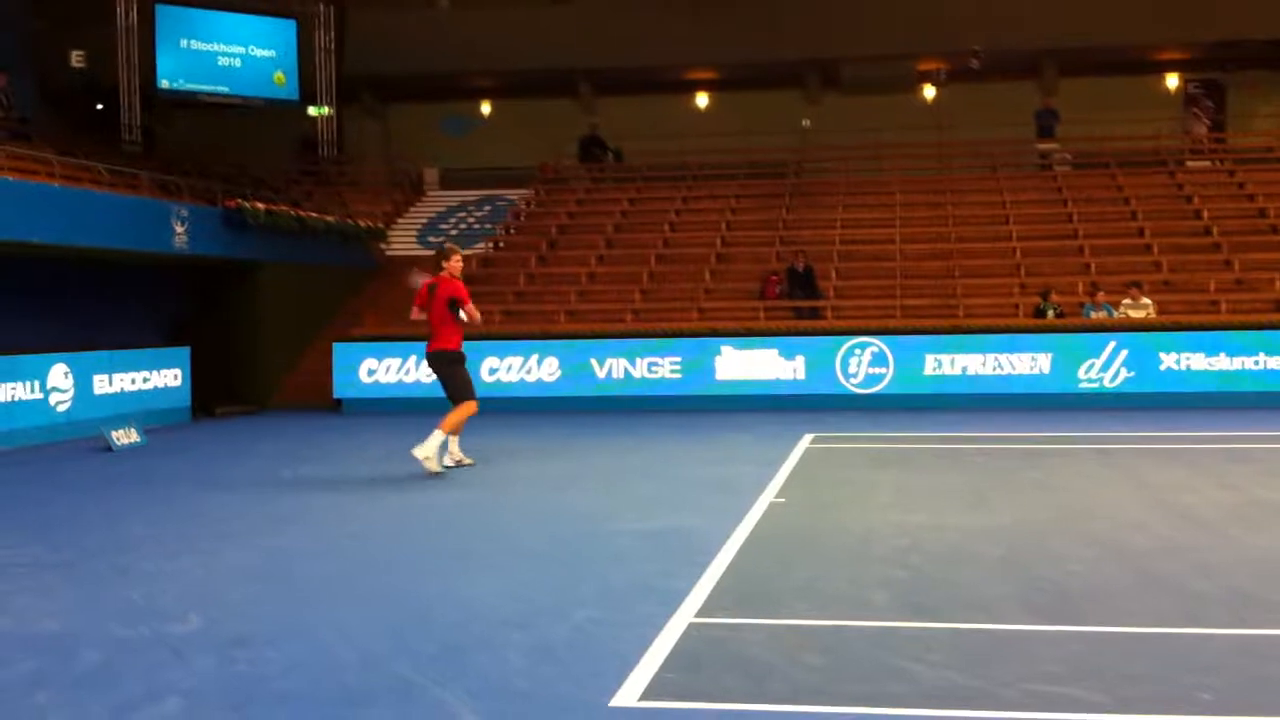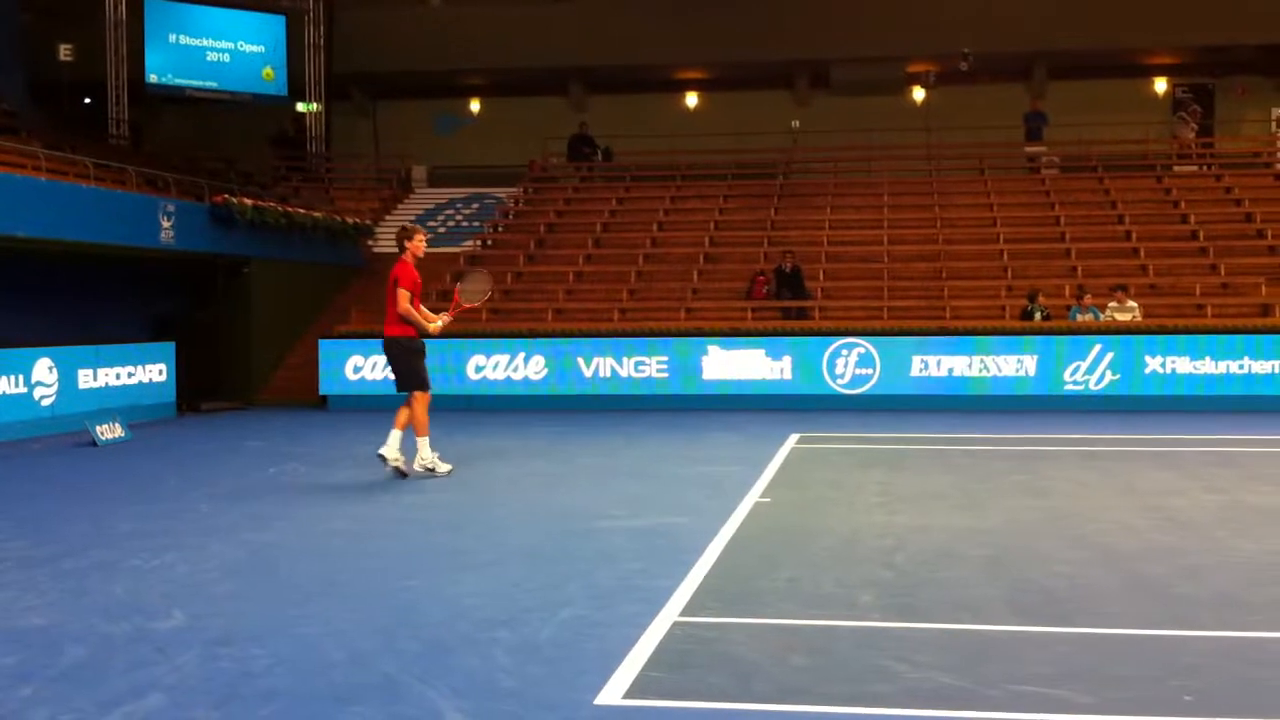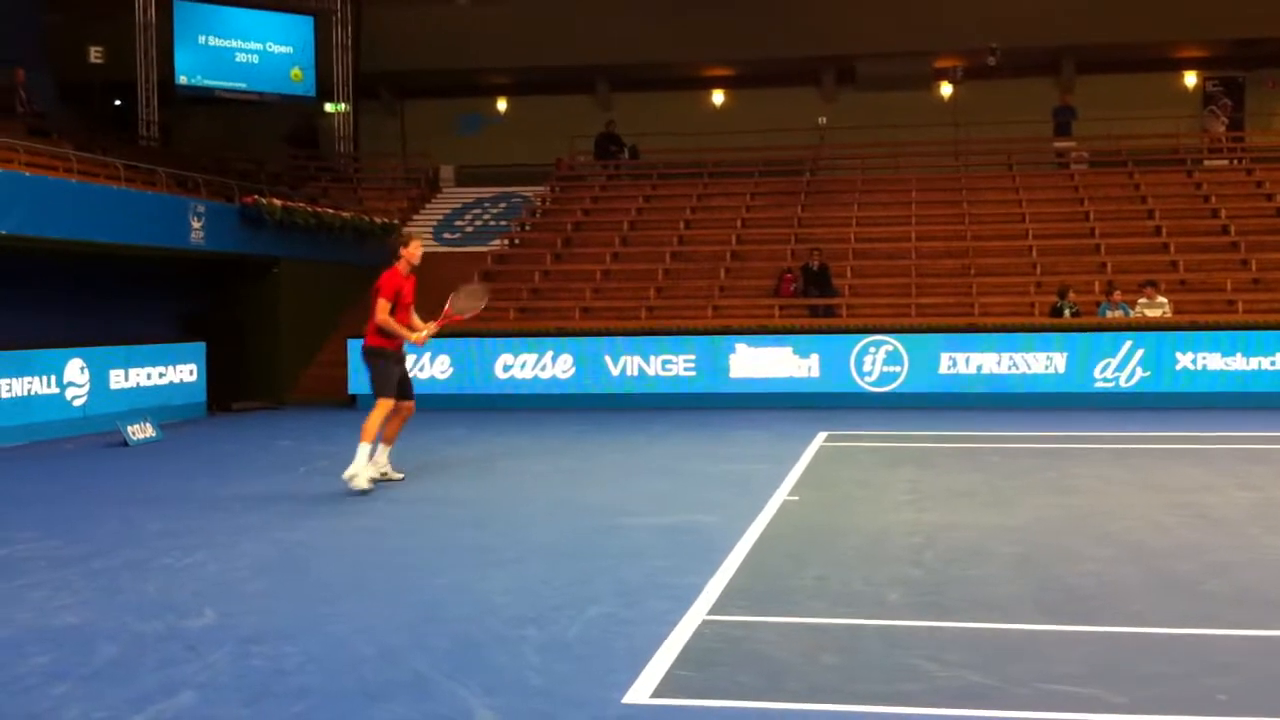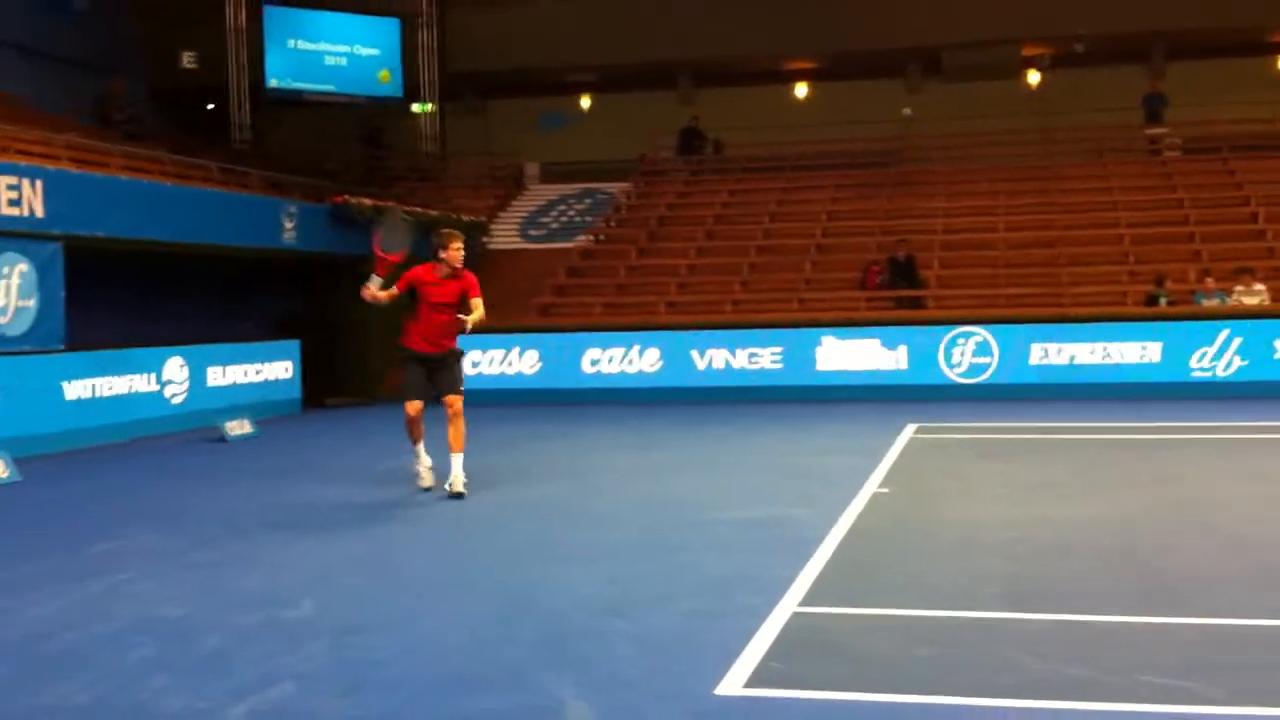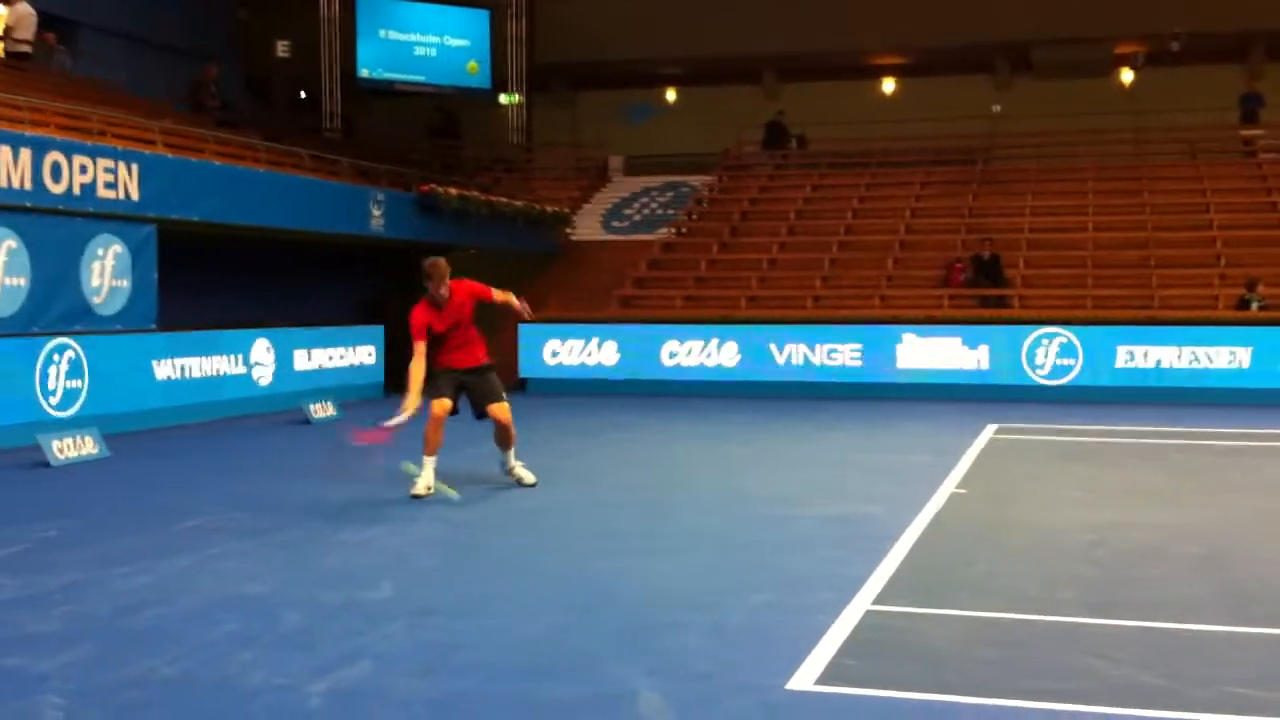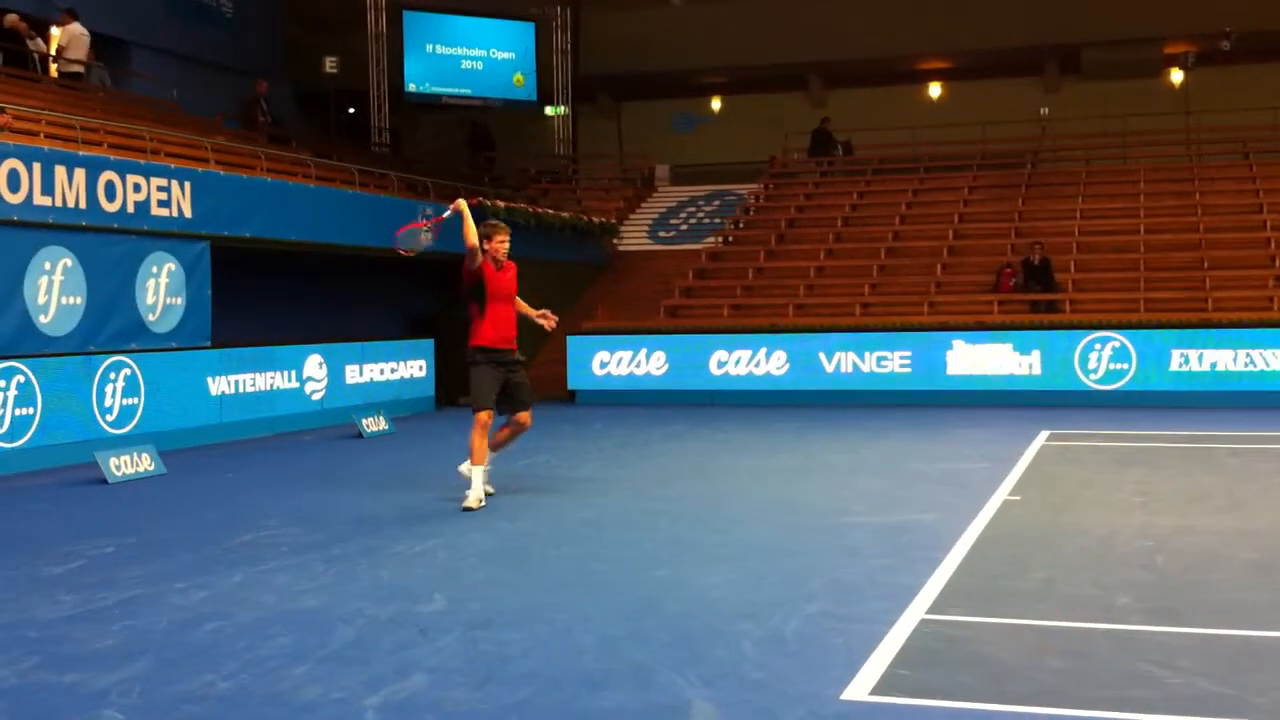
dt=0.5s
person 1, frame 1
left shoulder: (427, 286)
right shoulder: (455, 287)
left elbow: (415, 315)
right elbow: (475, 318)
right wrist: (463, 315)
left hip: (436, 352)
right hip: (447, 353)
left knee: (460, 402)
right knee: (469, 406)
left ankle: (453, 453)
right ankle: (428, 448)
person 1, frame 2
left shoulder: (409, 270)
right shoulder: (404, 269)
left elbow: (415, 306)
right elbow: (403, 307)
left wrist: (436, 319)
right wrist: (428, 327)
left hip: (402, 340)
right hip: (402, 339)
left knee: (412, 398)
right knee: (422, 395)
left ankle: (391, 449)
right ankle: (425, 457)
person 1, frame 3
left shoulder: (410, 280)
right shoulder: (389, 279)
right elbow: (380, 318)
left wrist: (423, 328)
right wrist: (409, 336)
left hip: (393, 351)
right hip: (380, 350)
left knee: (406, 407)
right knee: (385, 404)
left ankle: (379, 463)
right ankle: (358, 467)
person 1, frame 4
left shoulder: (468, 279)
right shoulder: (418, 274)
left elbow: (479, 309)
right elbow: (390, 295)
left wrist: (473, 318)
right wrist: (373, 295)
left hip: (447, 353)
right hip: (416, 353)
left knee: (454, 408)
right knee: (412, 411)
left ankle: (456, 476)
right ankle: (422, 460)
person 1, frame 5
left shoulder: (468, 288)
right shoulder: (420, 314)
left elbow: (502, 297)
right elbow: (419, 358)
left wrist: (515, 302)
right wrist: (413, 396)
left hip: (479, 366)
right hip: (445, 370)
left knee: (503, 418)
right knee: (438, 411)
left ankle: (511, 464)
right ankle: (427, 476)
person 1, frame 6
left shoulder: (511, 268)
right shoulder: (476, 269)
right elbow: (471, 245)
left wrist: (534, 314)
right wrist: (464, 212)
left hip: (511, 356)
right hip: (484, 356)
left knee: (521, 421)
right knee: (483, 419)
left ankle: (475, 466)
right ankle: (475, 489)
